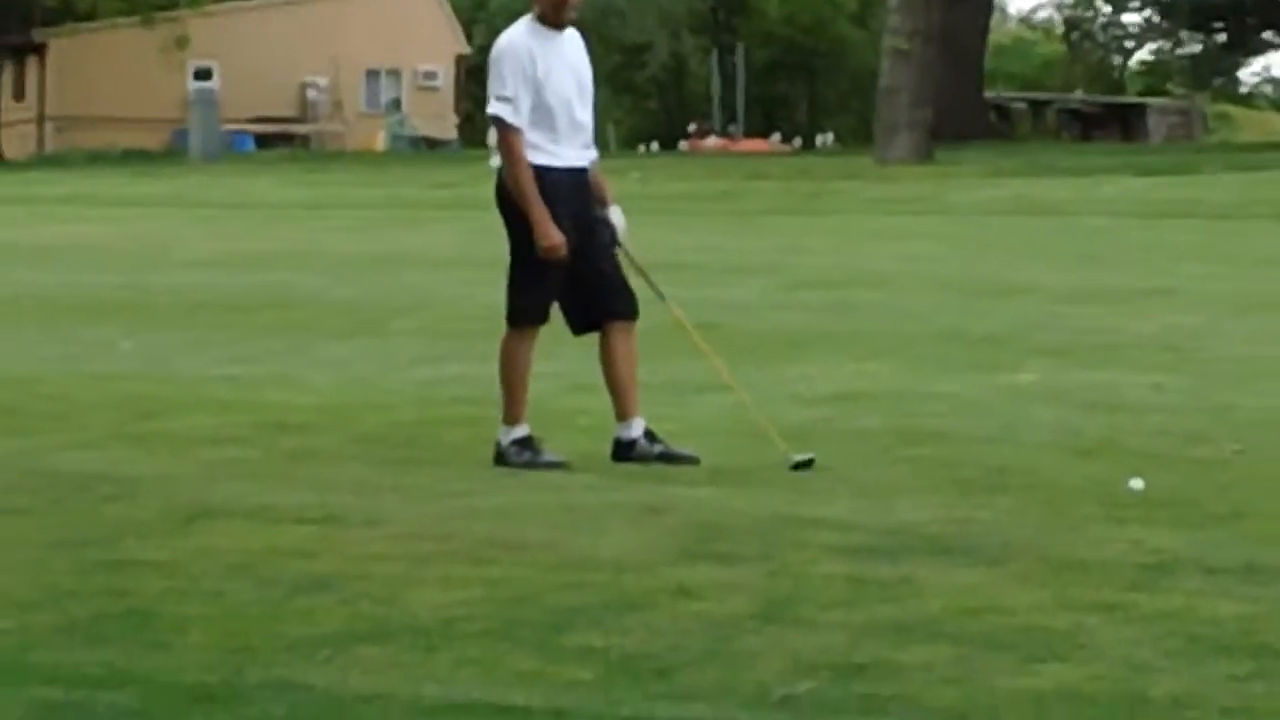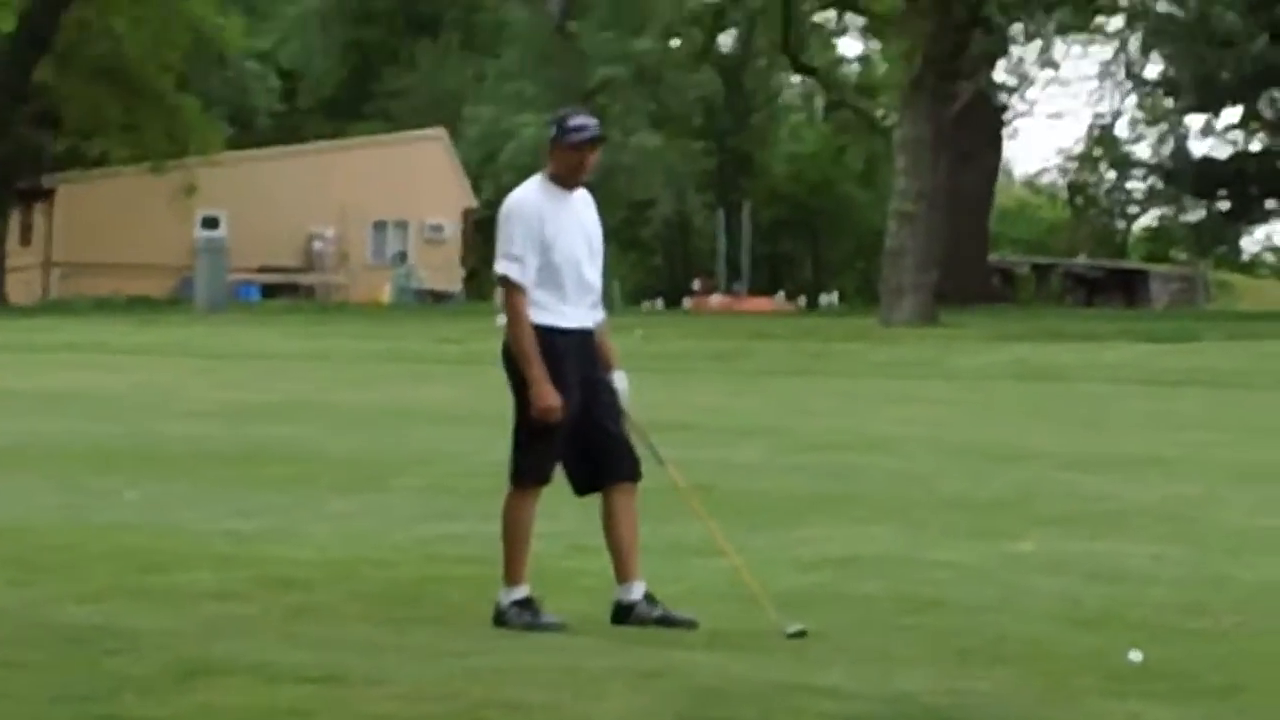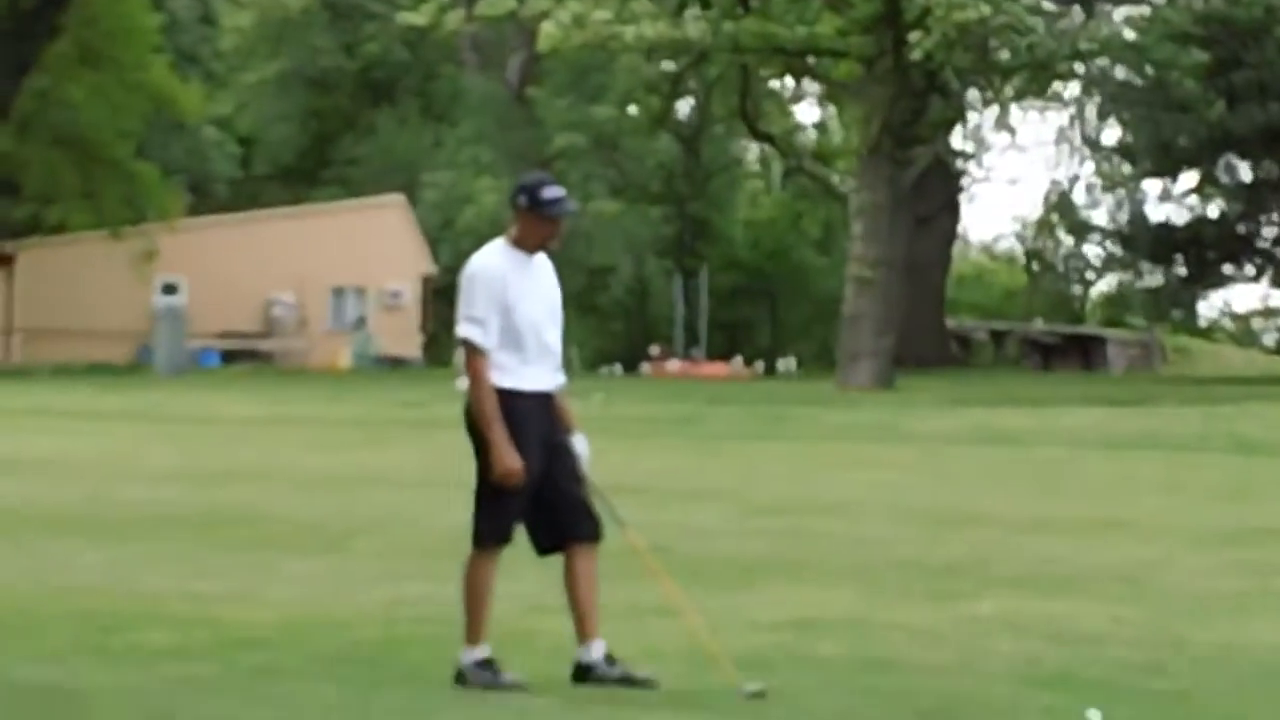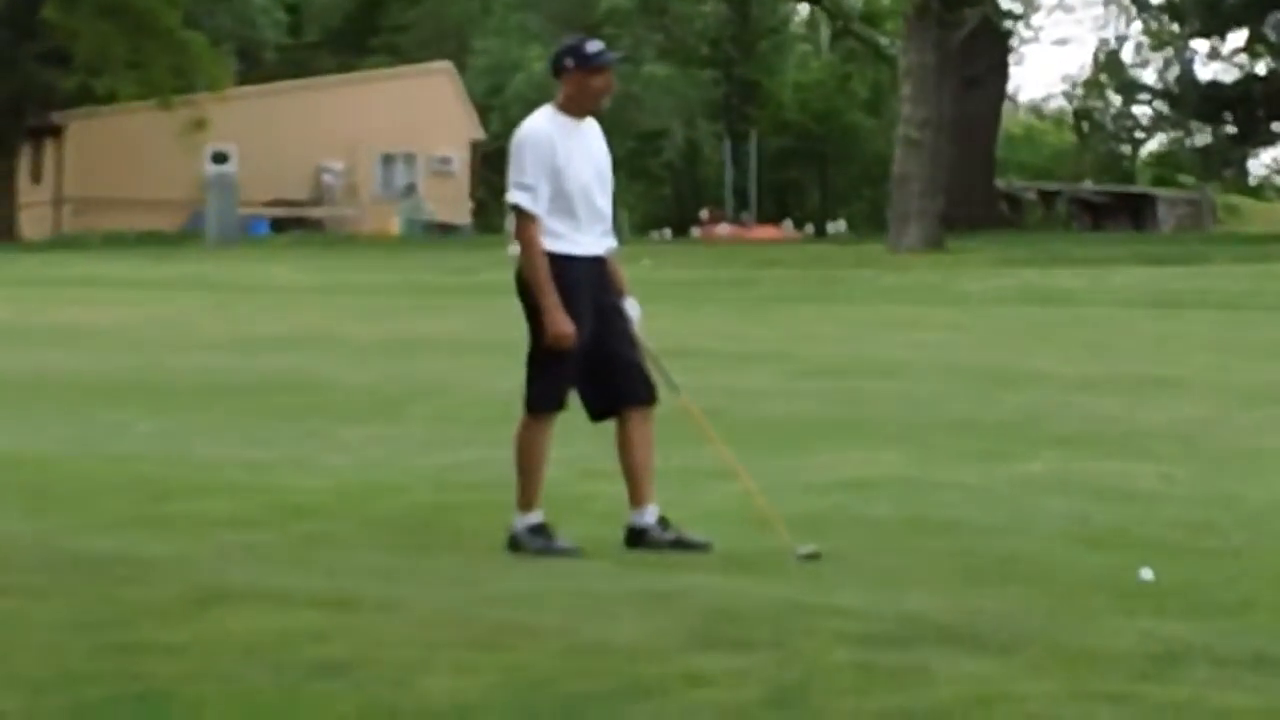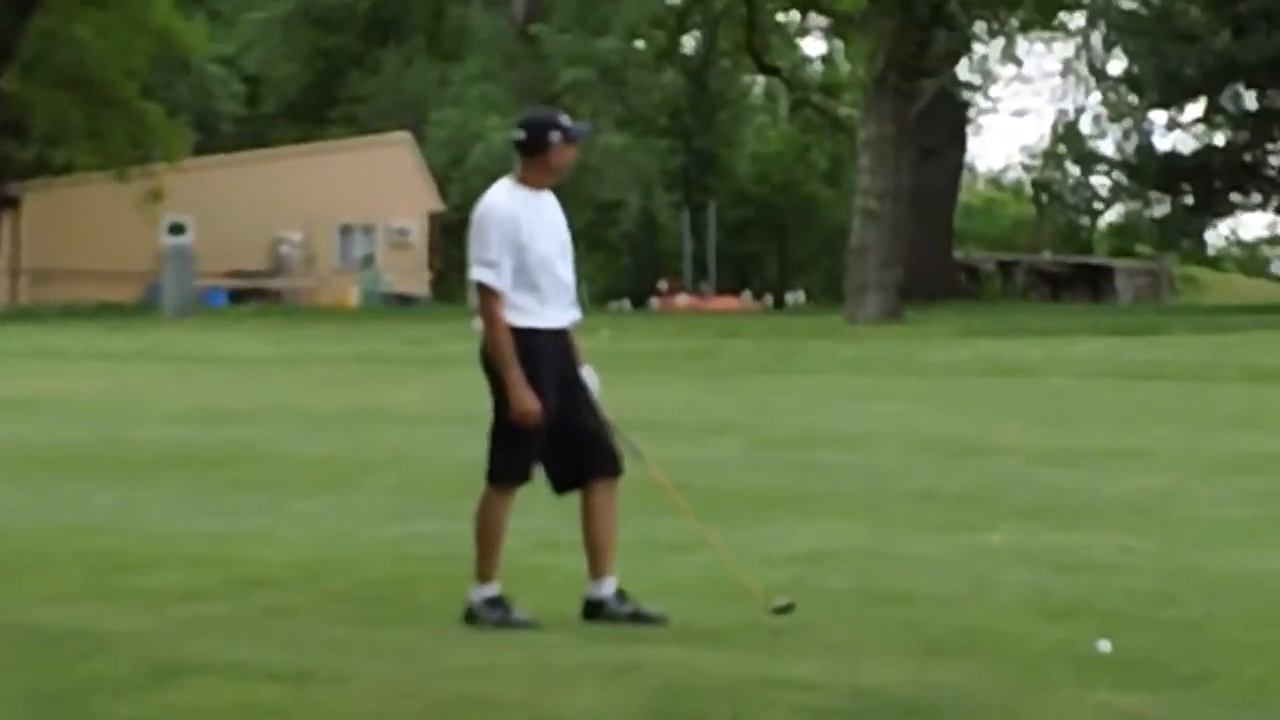
dt=0.7s
person 1, frame 1
left shoulder: (574, 42)
right shoulder: (516, 46)
right elbow: (510, 139)
left wrist: (605, 200)
right wrist: (540, 219)
left hip: (575, 187)
right hip: (535, 184)
left knee: (618, 307)
right knee: (527, 316)
left ankle: (631, 434)
right ankle: (512, 436)
person 1, frame 2
left shoulder: (585, 202)
right shoulder: (525, 204)
right elbow: (515, 298)
left wrist: (611, 364)
right wrist: (538, 381)
left hip: (583, 348)
right hip: (543, 345)
left knee: (621, 471)
right knee: (530, 477)
left ankle: (632, 597)
right ankle: (513, 597)
person 1, frame 3
left shoulder: (544, 266)
right shoulder: (487, 268)
right elbow: (477, 362)
left wrist: (570, 427)
right wrist: (499, 444)
left hip: (543, 411)
right hip: (505, 407)
left knee: (581, 531)
right knee: (491, 538)
left ankle: (592, 656)
right ankle: (474, 658)
person 1, frame 4
left shoulder: (592, 130)
right shoulder: (537, 134)
right elbow: (527, 228)
left wrist: (621, 290)
right wrist: (551, 309)
left hip: (594, 275)
right hip: (555, 273)
left knee: (636, 395)
right knee: (544, 403)
left ankle: (644, 520)
right ankle: (527, 522)
person 1, frame 5
left shoulder: (548, 202)
right shoulder: (500, 208)
right elbow: (491, 304)
left wrist: (578, 360)
right wrist: (515, 385)
left hip: (557, 349)
right hip: (521, 348)
left knee: (601, 466)
right knee: (506, 476)
left ankle: (603, 592)
right ankle: (484, 595)
